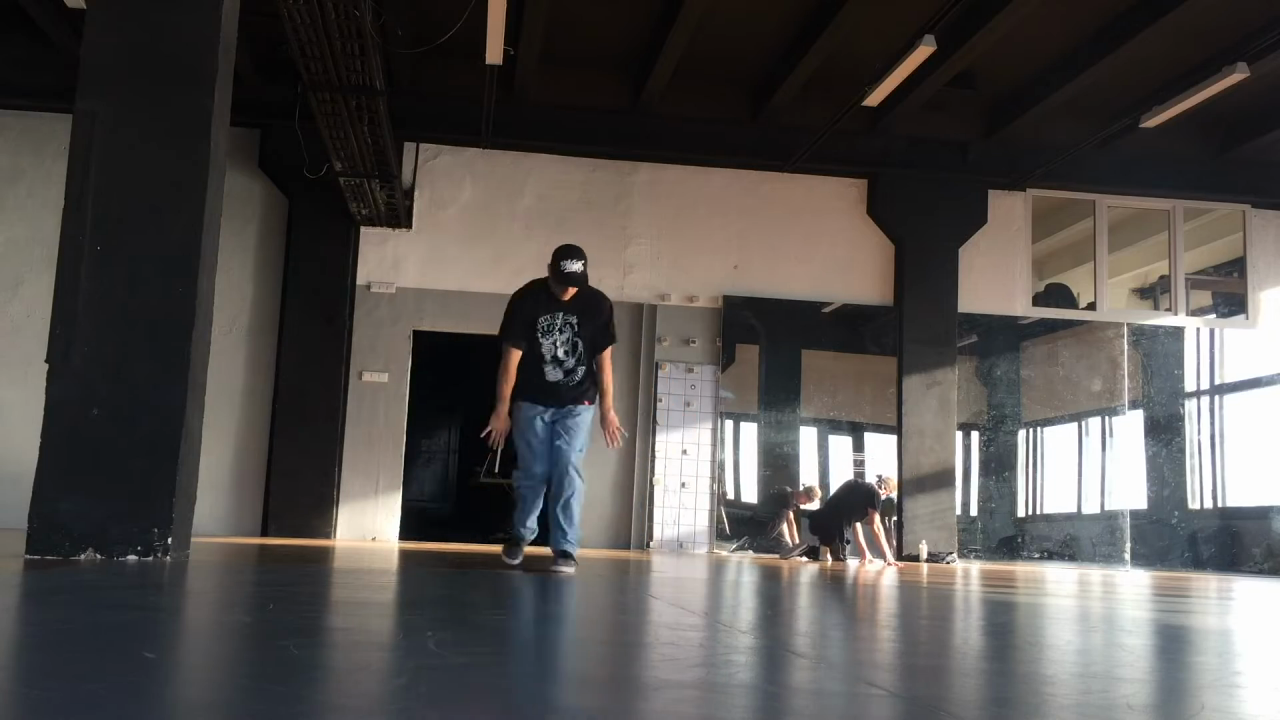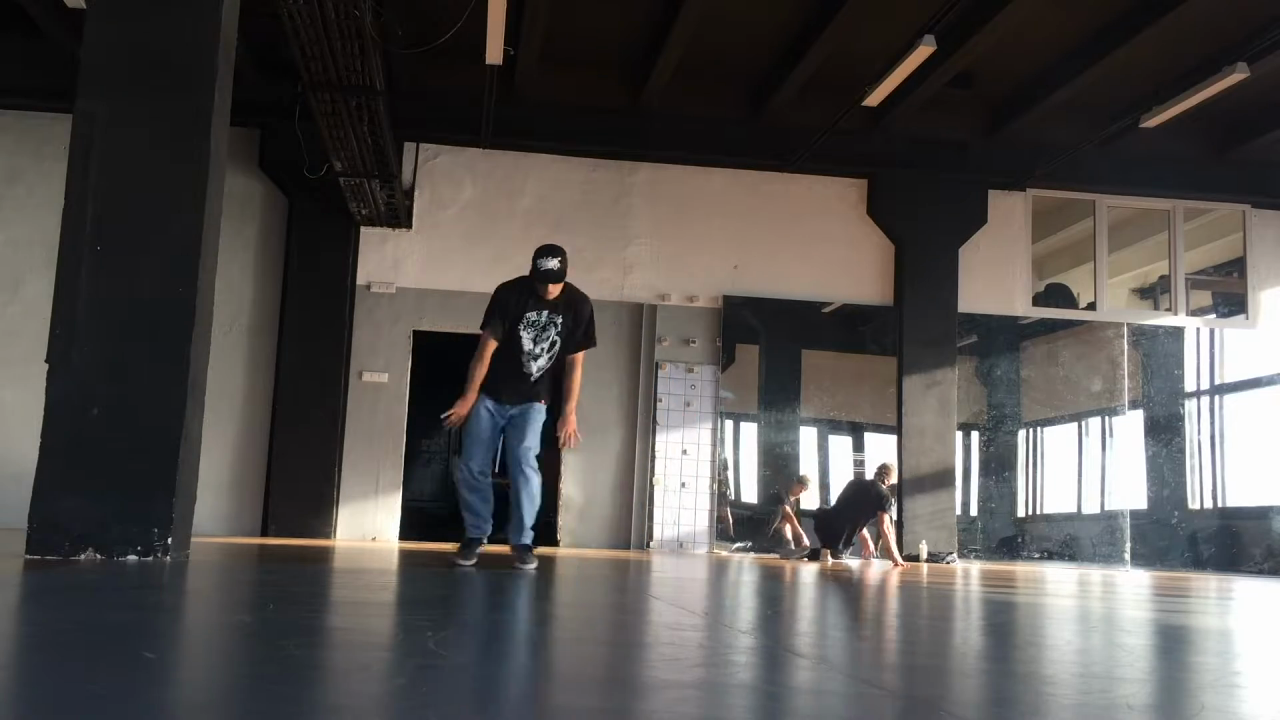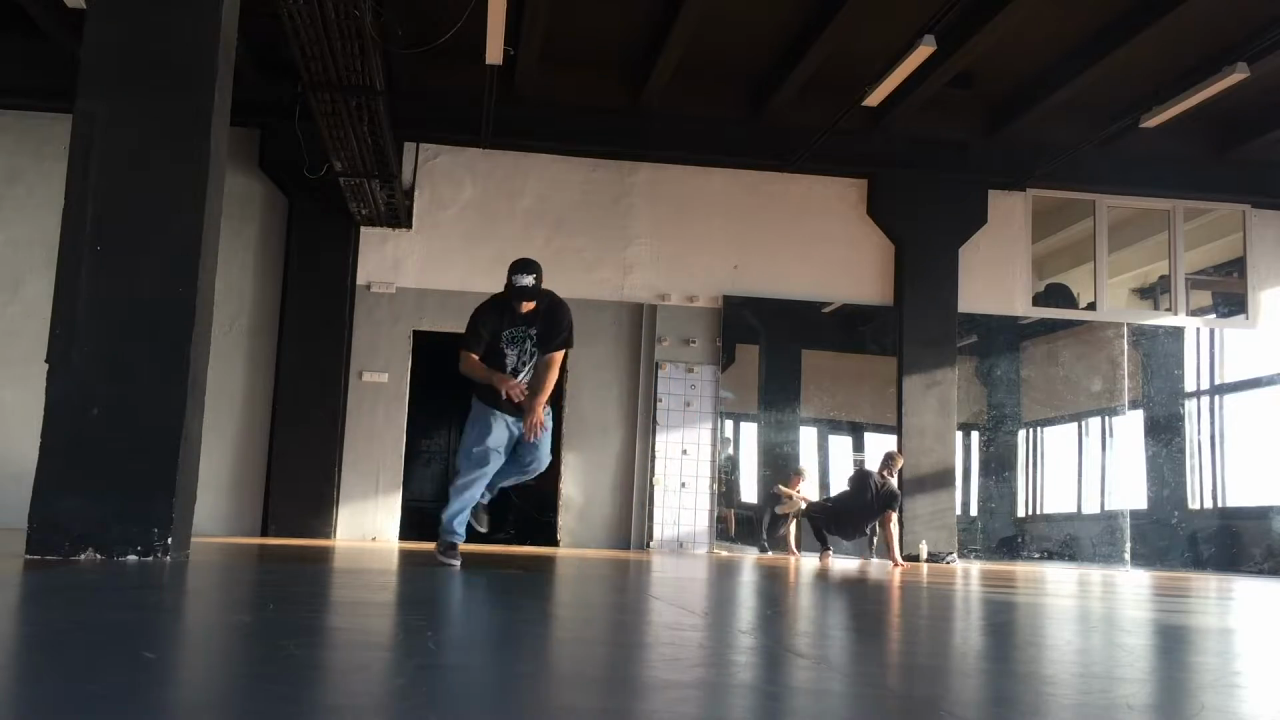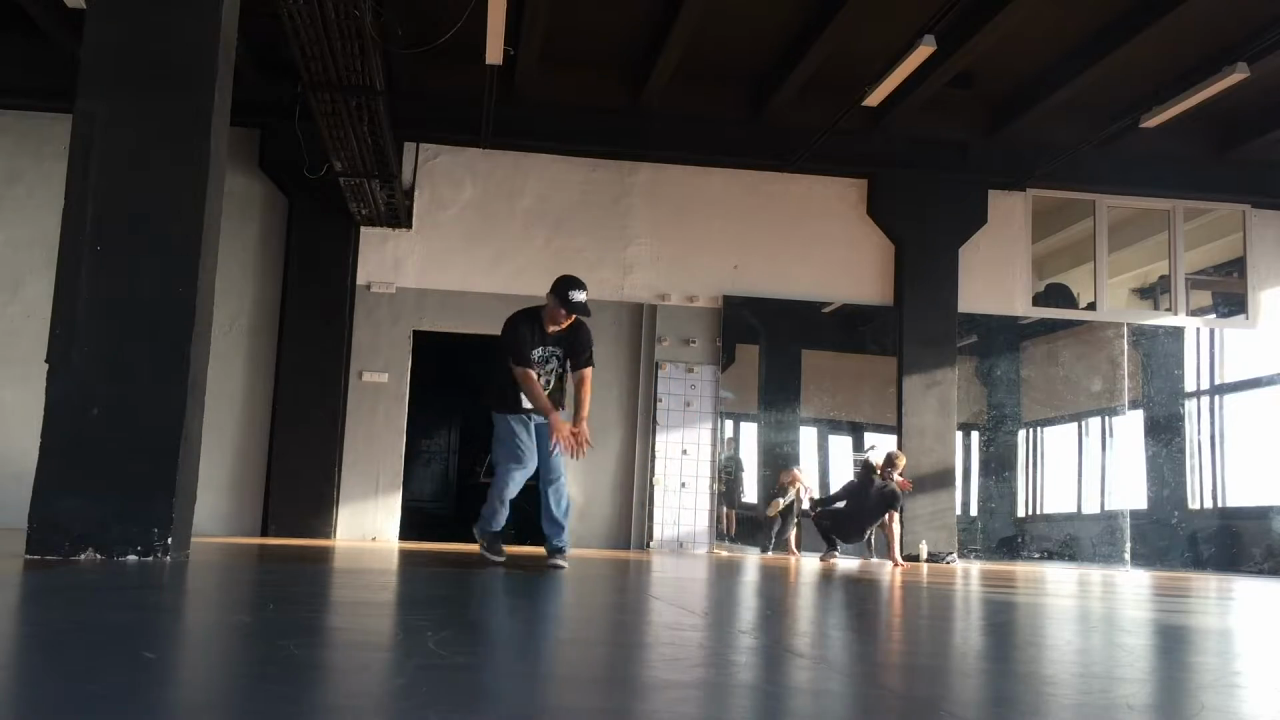
dt=0.3s
person 1, frame 1
left shoulder: (598, 305)
right shoulder: (526, 301)
left elbow: (603, 360)
right elbow: (510, 359)
left wrist: (607, 410)
right wrist: (502, 410)
left hip: (577, 404)
right hip: (533, 402)
left knee: (566, 469)
right knee: (534, 471)
left ankle: (564, 548)
right ankle: (522, 535)
person 1, frame 2
left shoulder: (579, 306)
right shoulder: (509, 294)
left elbow: (575, 362)
right elbow: (487, 346)
left wrist: (569, 411)
right wrist: (469, 396)
left hip: (531, 400)
right hip: (491, 396)
left knee: (524, 464)
right knee: (473, 465)
left ankle: (522, 541)
right ankle: (475, 535)
person 1, frame 3
left shoulder: (556, 311)
right shoulder: (489, 312)
left elbow: (553, 364)
right elbow: (467, 362)
left wrist: (539, 405)
right wrist: (500, 381)
left hip: (532, 404)
right hip: (491, 405)
left knee: (537, 460)
right knee: (481, 464)
left ankle: (482, 493)
right ankle: (449, 536)
person 1, frame 4
left shoulder: (579, 332)
right shoulder: (519, 325)
left elbow: (583, 379)
right elbow: (526, 377)
left wrist: (580, 422)
right wrist: (555, 418)
left hip: (547, 415)
right hip: (513, 412)
left knee: (553, 476)
right knee: (521, 465)
left ankle: (556, 545)
right ankle: (489, 527)
